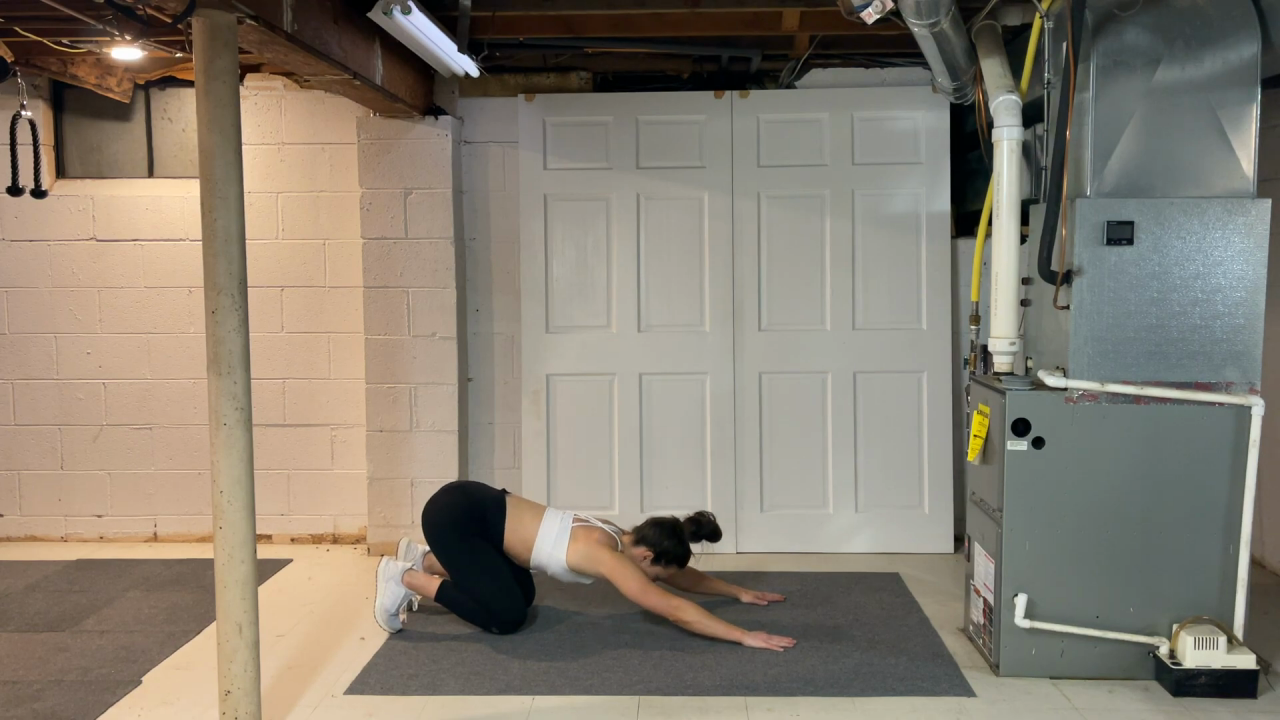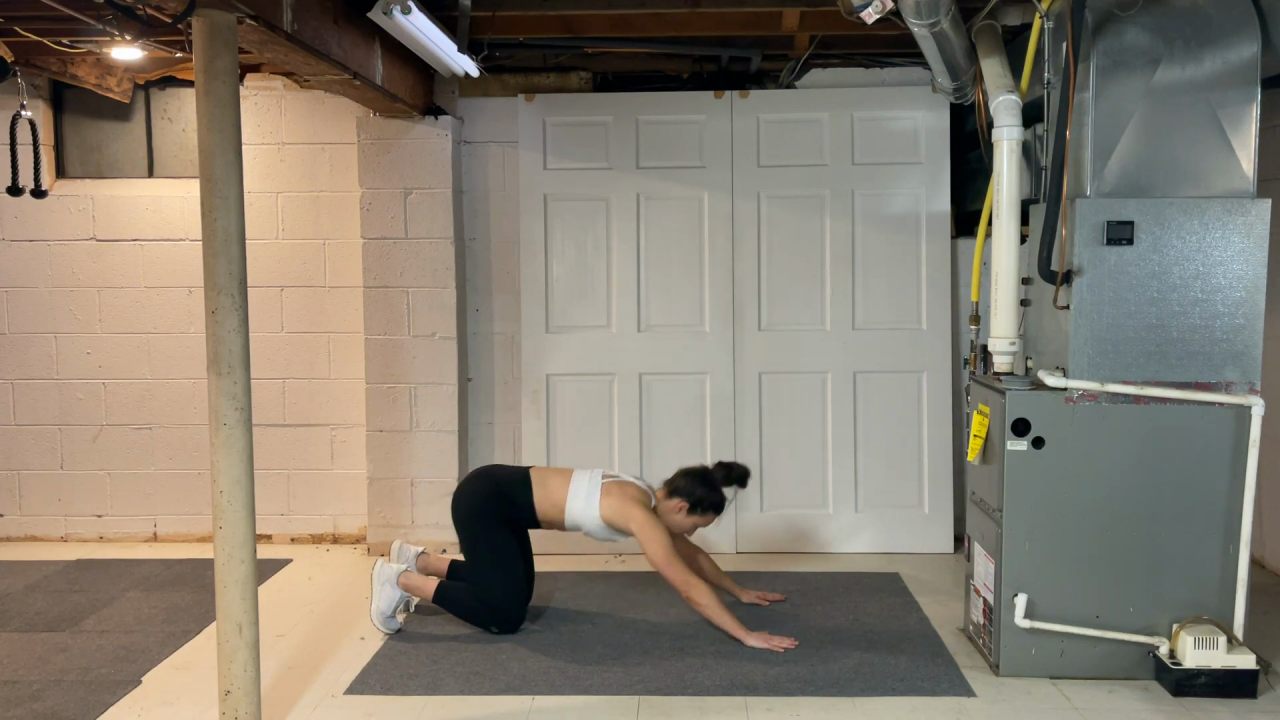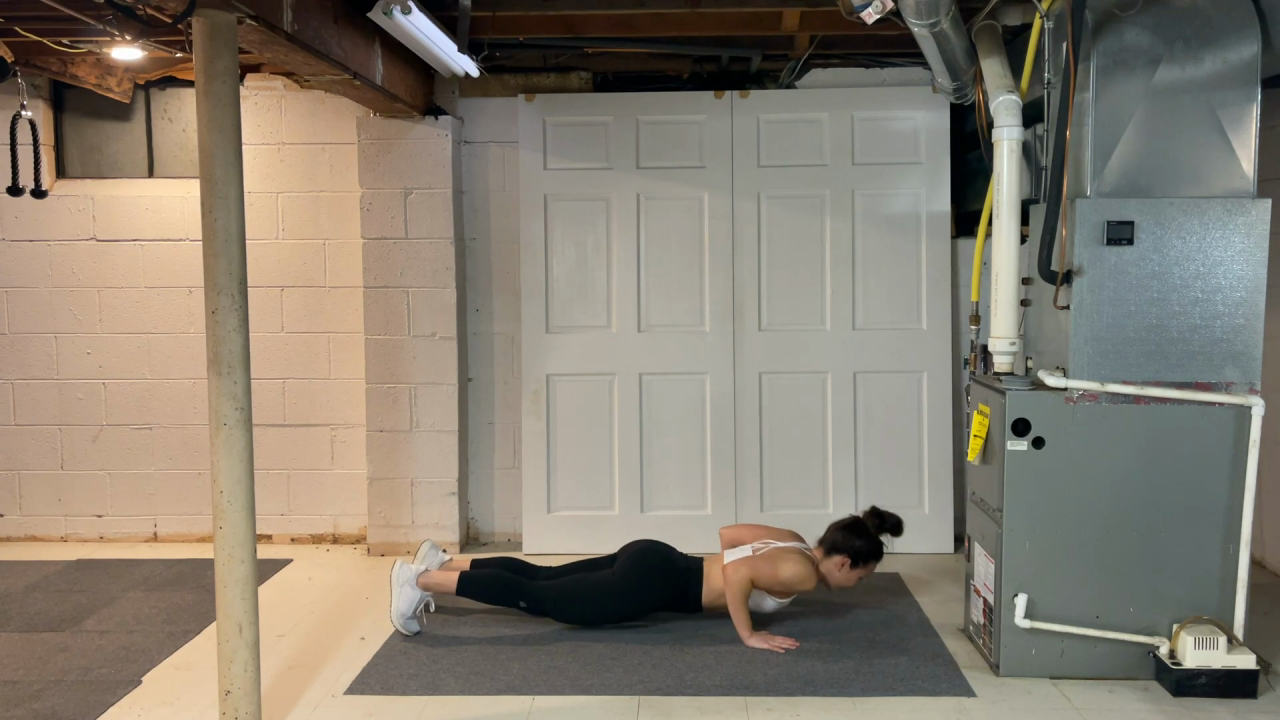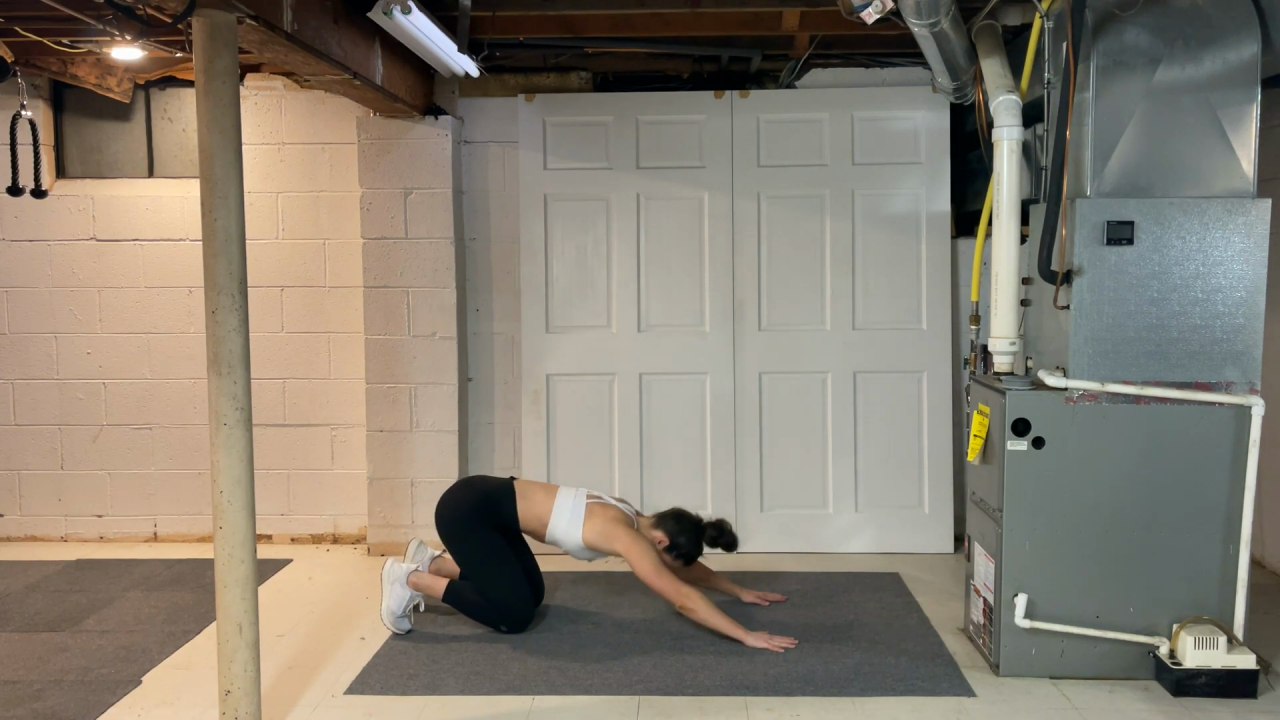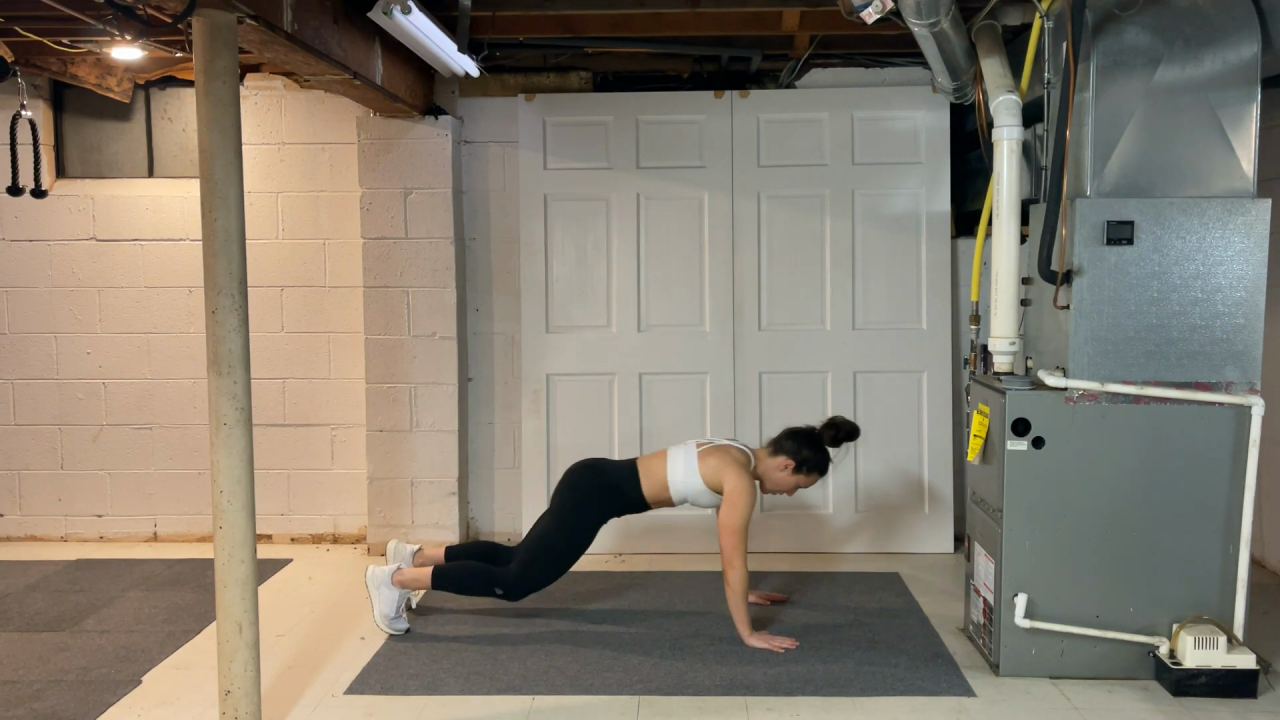
dt=1s
person 1, frame 1
left shoulder: (618, 538)
right shoulder: (609, 556)
left elbow: (682, 576)
right elbow: (674, 609)
left wrist: (739, 592)
right wrist: (744, 636)
left hip: (475, 507)
right hip: (455, 514)
left knee: (521, 595)
right knee: (507, 616)
left ankle: (424, 559)
right ankle: (405, 578)
person 1, frame 2
left shoulder: (655, 502)
right shoulder: (643, 515)
left elbow: (690, 555)
right elbow: (688, 585)
left wrist: (739, 591)
right wrist: (745, 635)
left hip: (503, 494)
right hip: (484, 498)
left knee: (512, 593)
right knee: (503, 617)
left ankle: (417, 561)
right ankle: (399, 582)
person 1, frame 3
left shoulder: (790, 541)
right shoulder: (800, 571)
left elbow: (727, 532)
right elbow: (735, 578)
left wrist: (755, 599)
right wrist: (750, 635)
left hip: (651, 561)
right hip: (652, 583)
left knee: (542, 577)
right knee: (535, 598)
left ankle: (441, 563)
right ankle: (418, 581)
person 1, frame 4
left shoulder: (633, 525)
right shoulder: (625, 536)
left elbow: (685, 565)
right elbow: (683, 598)
left wrist: (741, 592)
right wrist: (746, 635)
left hip: (484, 503)
right hip: (466, 510)
left knee: (531, 595)
right knee: (514, 616)
left ankle: (431, 562)
right ankle: (411, 580)
person 1, frame 5
left shoulder: (738, 456)
right shoulder: (743, 477)
left elbow: (728, 554)
right elbow: (733, 563)
left wrist: (743, 591)
right wrist: (747, 633)
left hip: (595, 483)
right hip: (592, 492)
left knee: (518, 559)
right knee: (514, 581)
left ankle: (413, 553)
right ankle: (395, 578)
